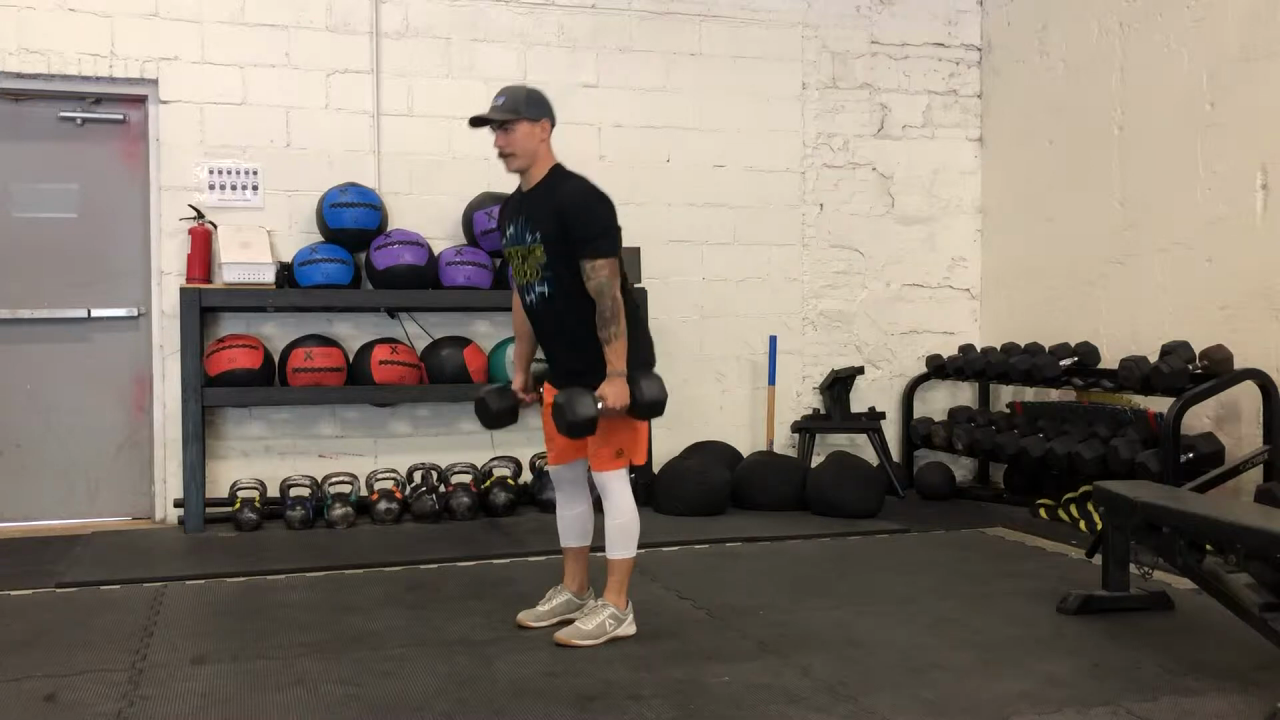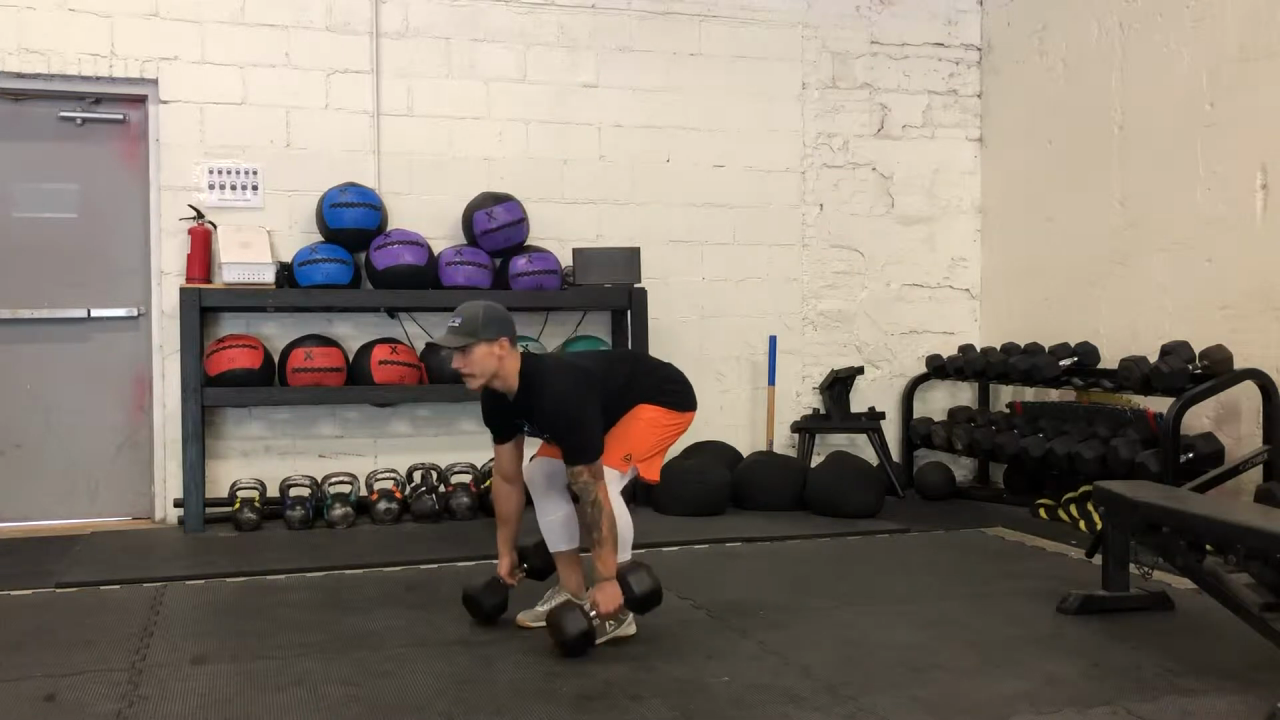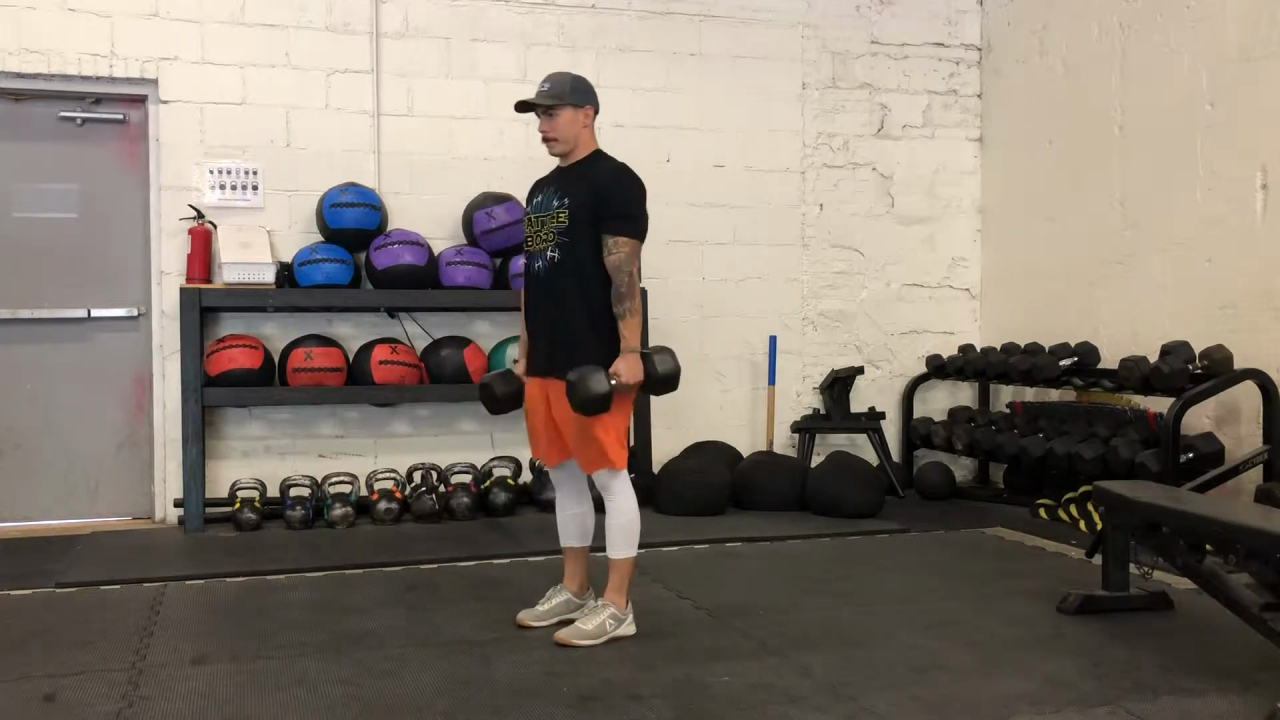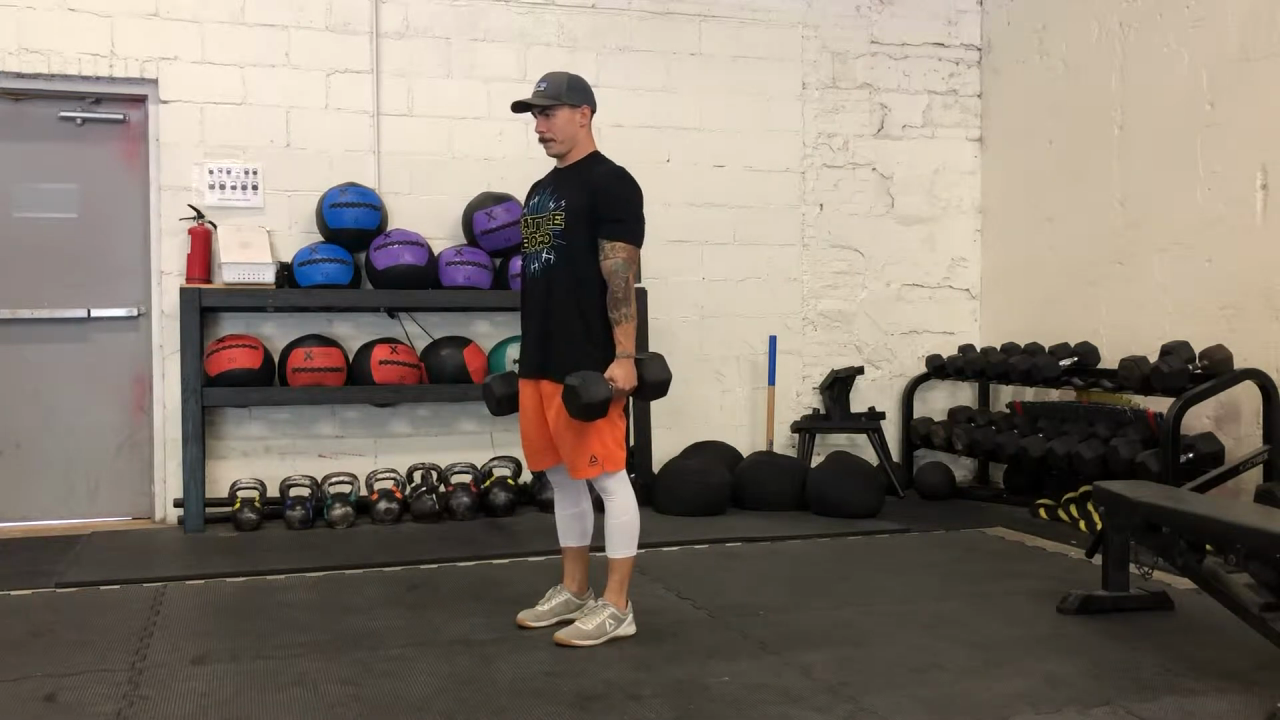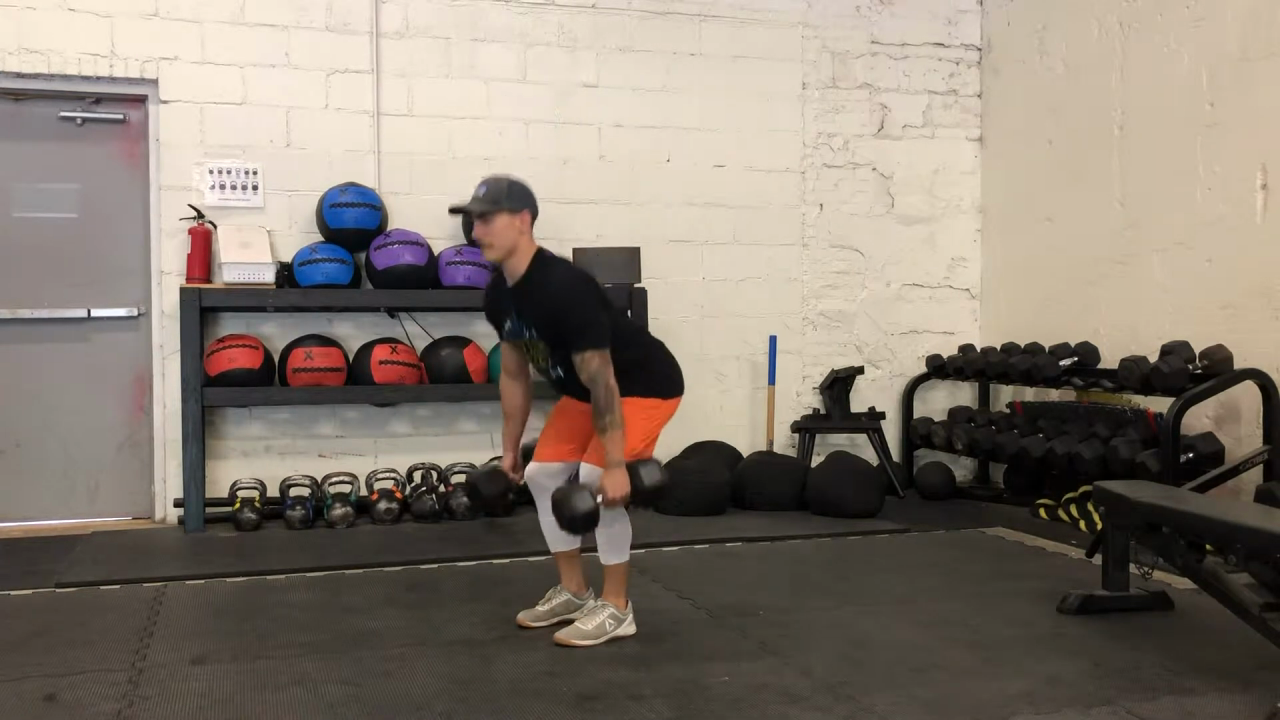
dt=1s
person 1, frame 1
left shoulder: (579, 200)
right shoulder: (512, 210)
left elbow: (608, 293)
left wrist: (617, 378)
right wrist: (521, 369)
left hip: (610, 365)
right hip: (564, 371)
left knee: (608, 475)
right knee: (565, 475)
left ankle: (616, 608)
right ankle: (574, 591)
person 1, frame 2
left shoulder: (559, 395)
right shoulder: (497, 398)
left elbow: (593, 496)
right elbow: (507, 479)
left wrist: (607, 580)
right wrist: (506, 553)
left hip: (662, 400)
right hip: (609, 402)
left knee: (604, 480)
right knee: (540, 475)
left ankle: (614, 611)
right ankle: (571, 591)
person 1, frame 3
left shoulder: (613, 180)
right shoulder: (542, 189)
left elbow: (624, 271)
left wrist: (630, 351)
right wrist: (525, 354)
left hip: (594, 361)
right hip: (547, 361)
left knee: (609, 476)
right knee: (565, 476)
left ankle: (617, 607)
right ankle: (574, 591)
person 1, frame 4
left shoulder: (609, 183)
right shoulder: (541, 190)
left elbow: (621, 277)
left wrist: (625, 357)
right wrist: (529, 358)
left hip: (588, 364)
right hip: (540, 362)
left knee: (607, 478)
right knee: (562, 477)
left ankle: (616, 607)
right ankle: (573, 591)
person 1, frame 5
left shoulder: (564, 287)
right shoulder: (500, 295)
left elbow: (603, 382)
right elbow: (515, 376)
left wrist: (615, 467)
right wrist: (510, 448)
left hip: (646, 384)
right hip: (583, 386)
left knee: (595, 477)
right knee: (543, 475)
left ankle: (616, 608)
right ankle: (574, 592)
